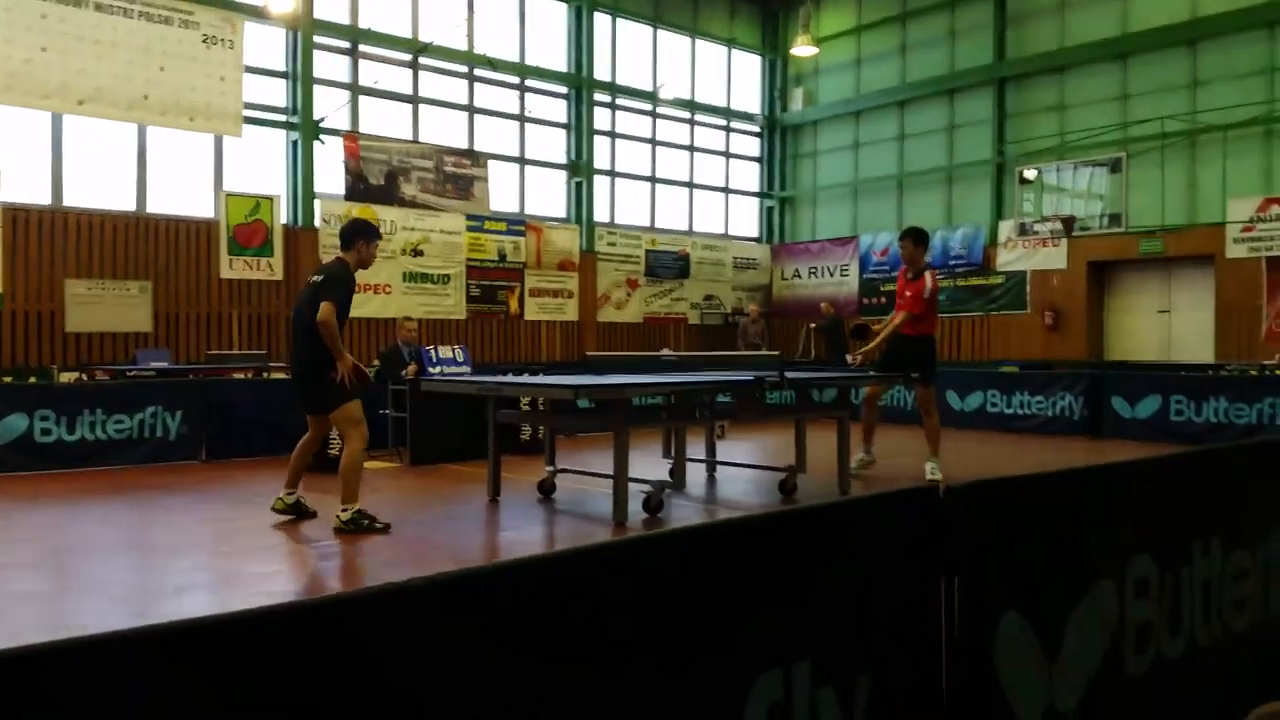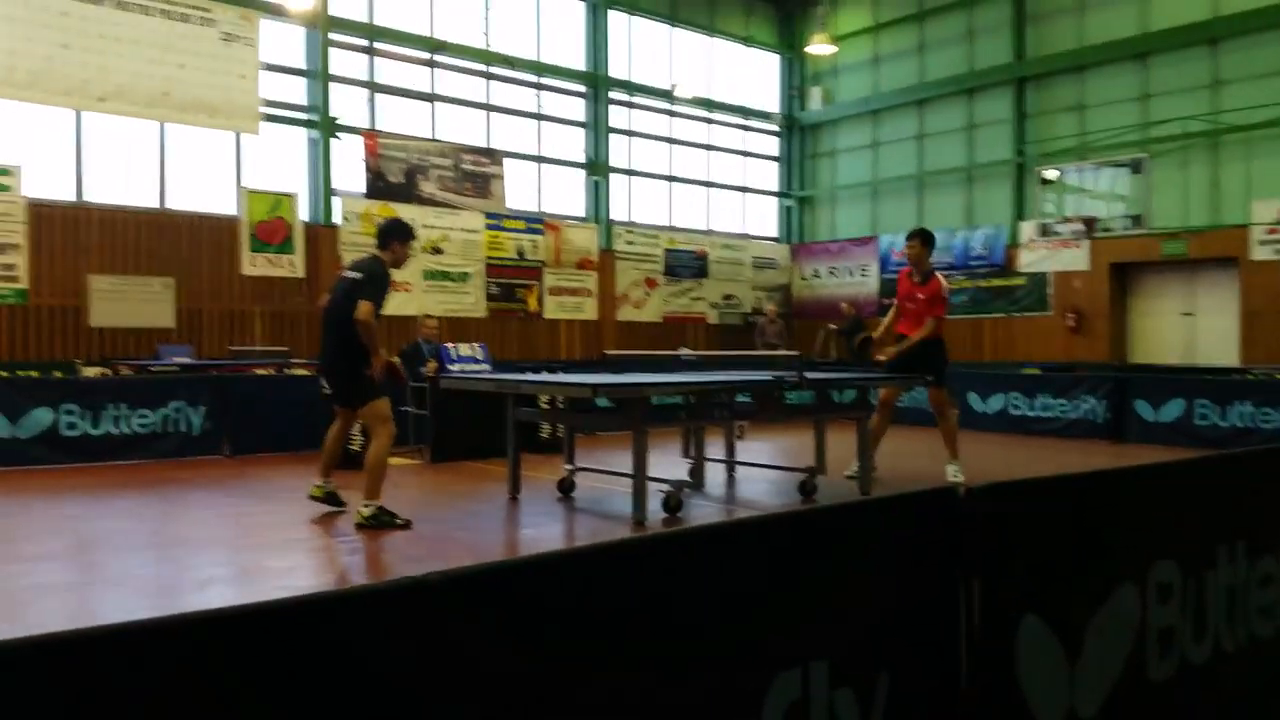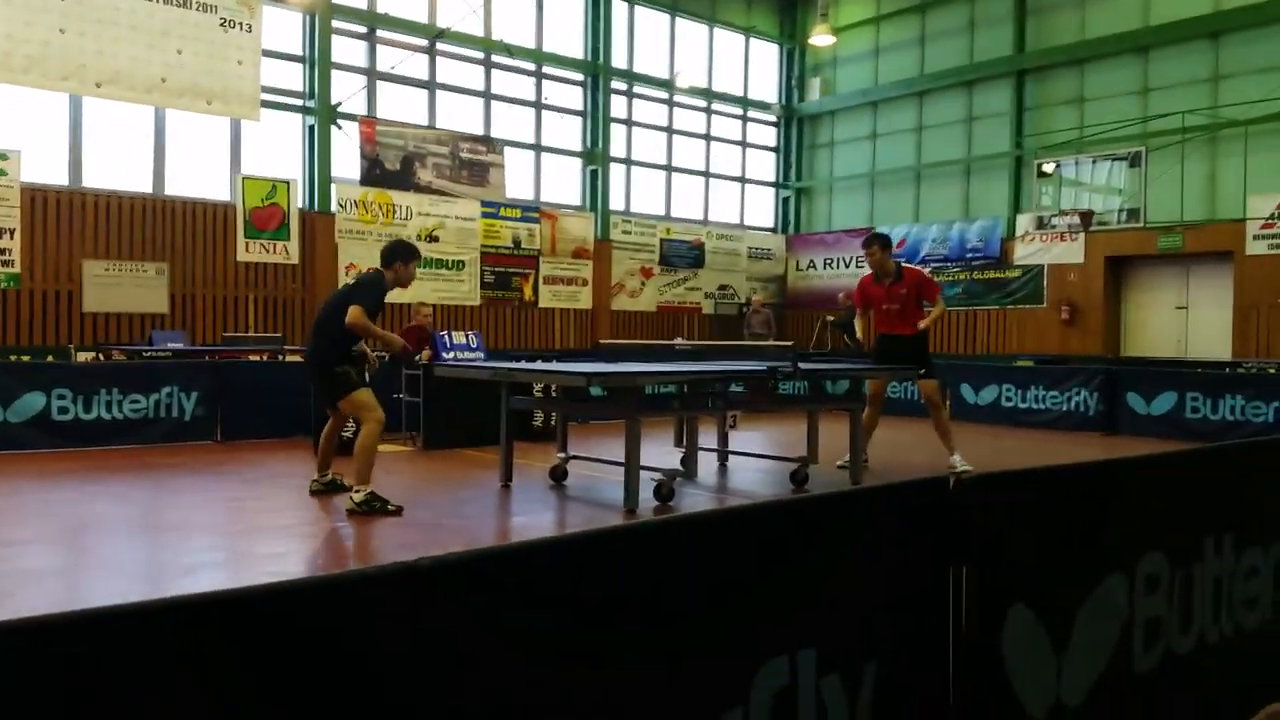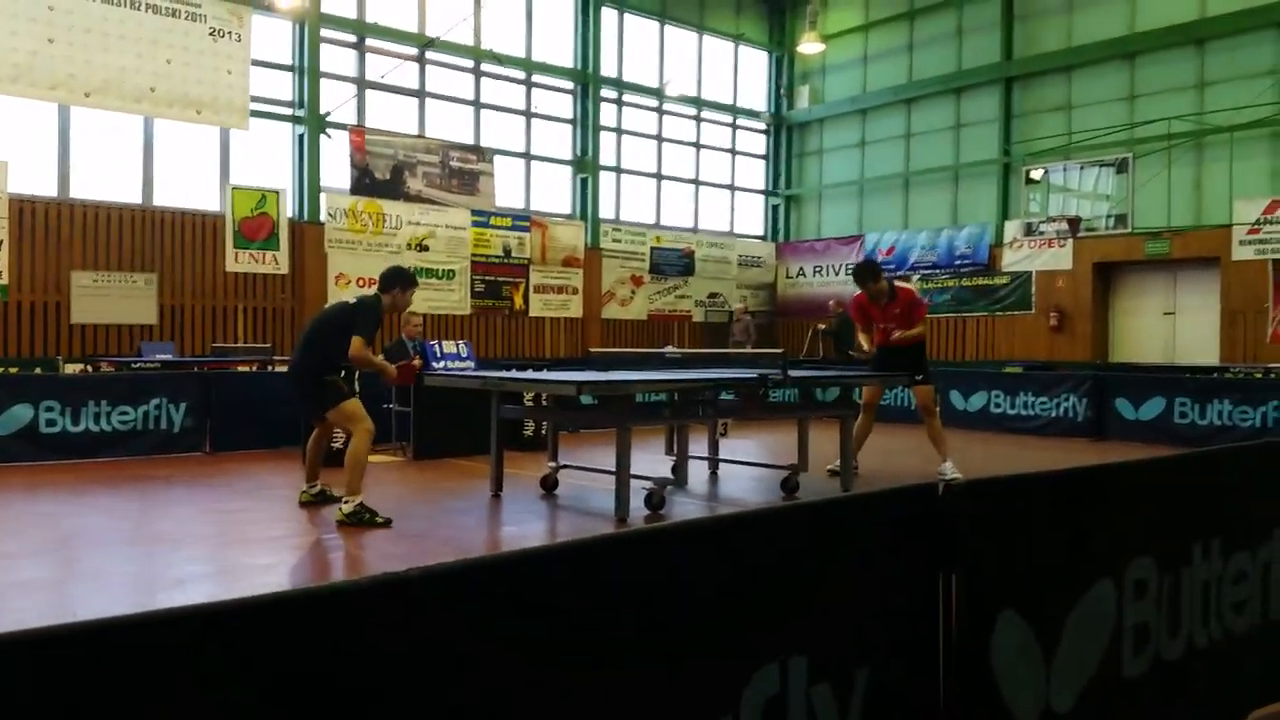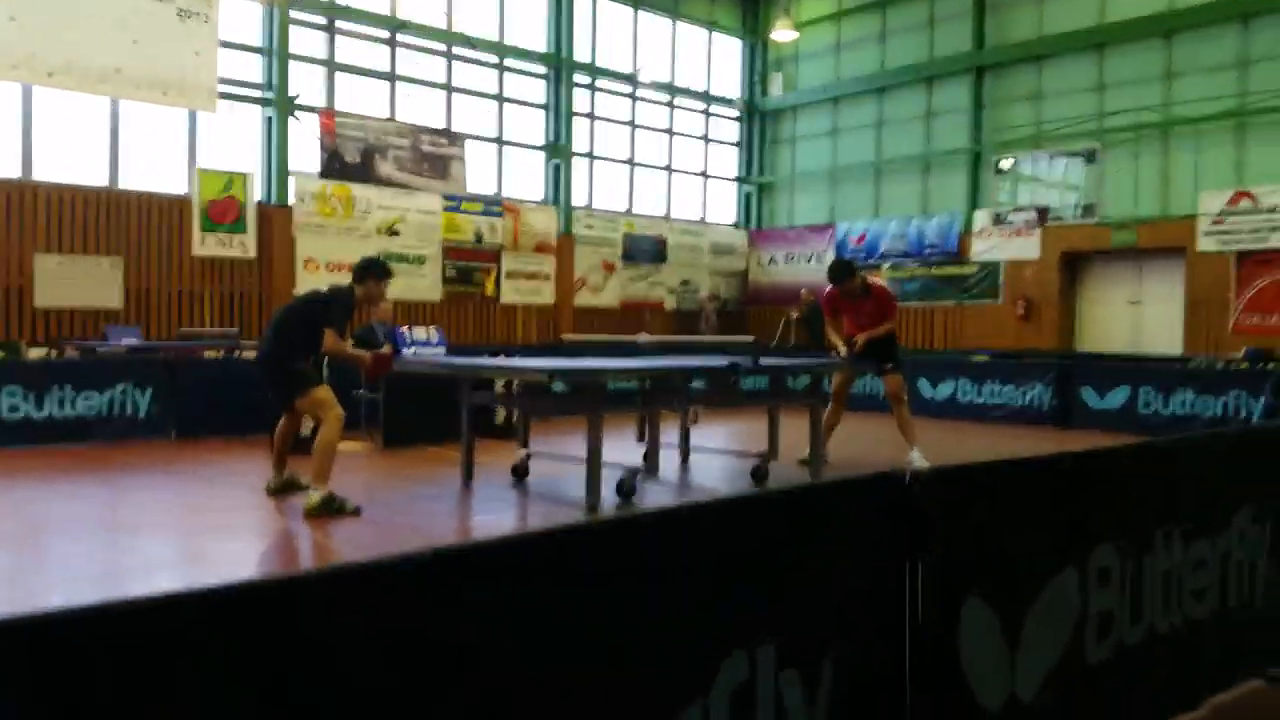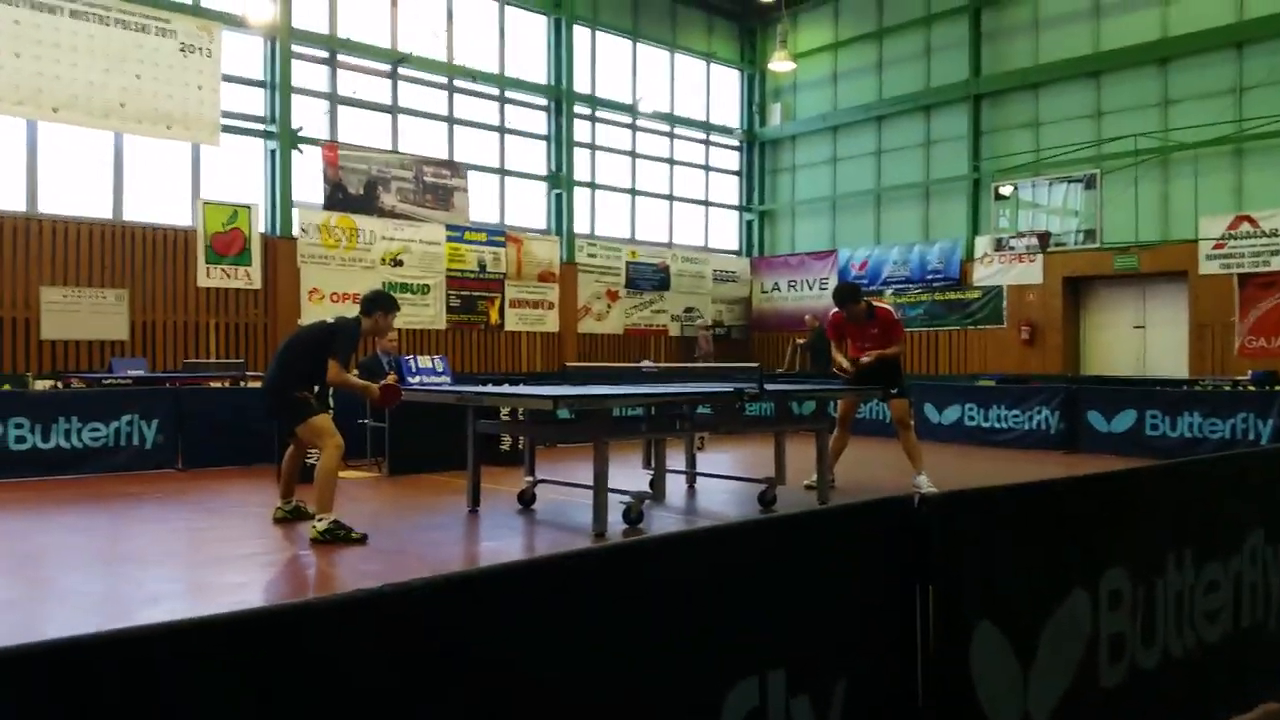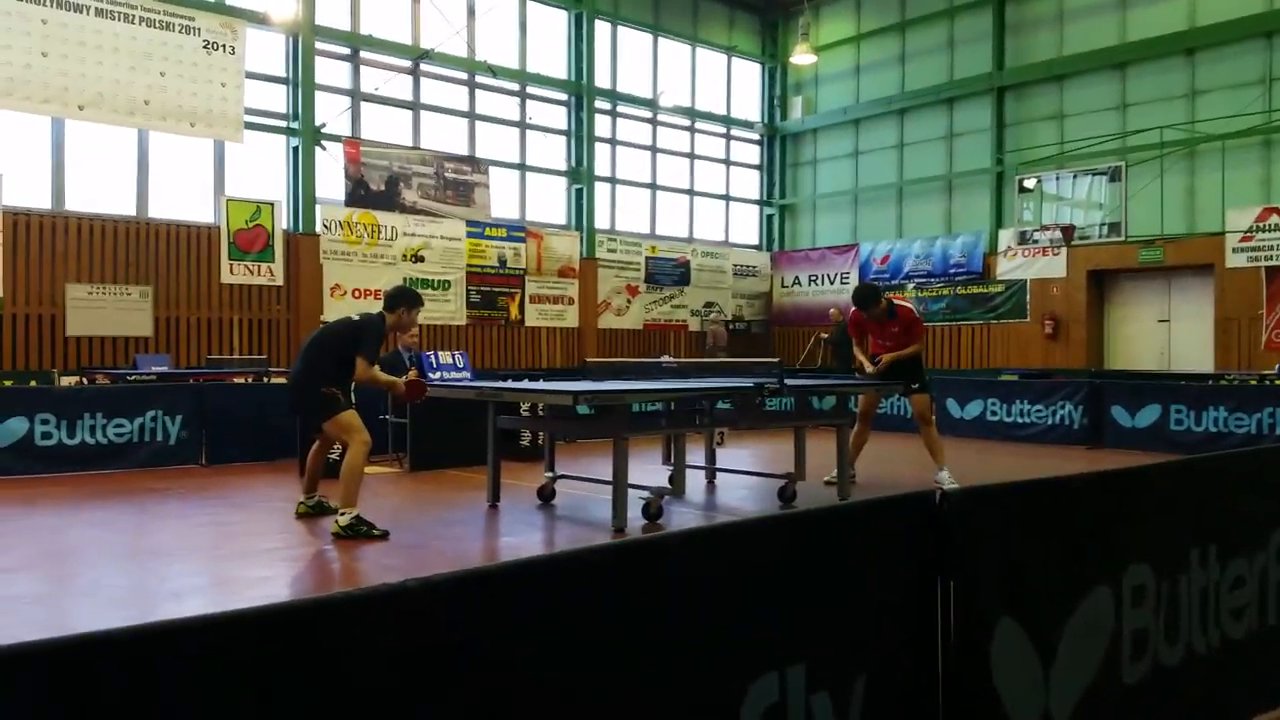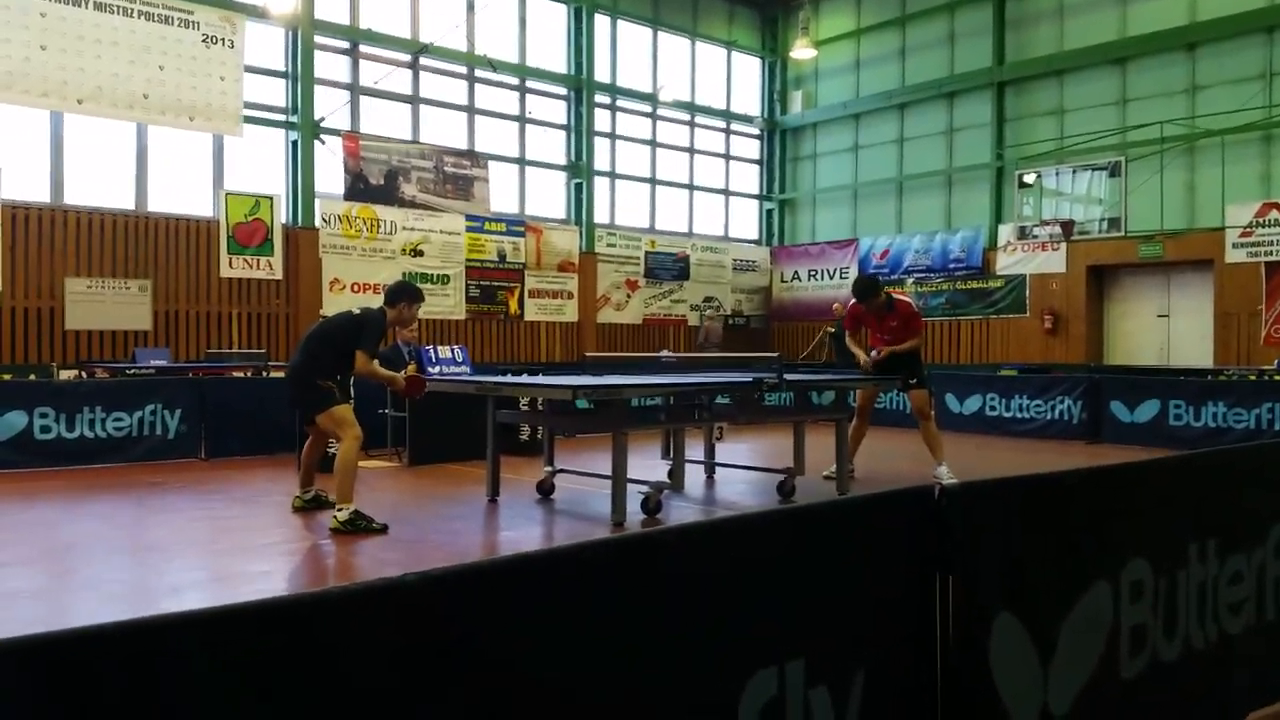
dt=0.3s
person 1, frame 1
left shoulder: (326, 271)
right shoulder: (342, 275)
left elbow: (304, 316)
right elbow: (324, 318)
right wrist: (341, 356)
left hip: (305, 365)
right hip: (321, 368)
left knee: (318, 432)
right knee: (357, 433)
left ankle: (288, 497)
right ankle: (348, 514)
person 1, frame 2
left shoulder: (355, 268)
right shoulder: (379, 273)
left elbow: (329, 305)
right elbow: (364, 316)
right wrist: (376, 353)
left hip: (333, 358)
right hip: (352, 362)
left knee: (345, 419)
right knee: (384, 430)
left ankle: (323, 485)
right ankle: (370, 509)
person 1, frame 3
left shoulder: (369, 282)
right shoulder: (373, 284)
right elbow: (353, 320)
left wrist: (363, 350)
right wrist: (387, 338)
left hip: (325, 356)
right hip: (330, 359)
left knee: (340, 416)
right knee: (373, 418)
left ankle: (323, 478)
right ankle: (361, 495)
person 1, frame 4
left shoulder: (365, 305)
right shoulder: (371, 308)
right elbow: (355, 354)
left wrist: (380, 367)
right wrist: (383, 367)
left hip: (306, 367)
right hip: (316, 370)
left knee: (325, 426)
right knee: (363, 429)
left ankle: (311, 489)
right ankle: (351, 506)
person 1, frame 5
left shoulder: (338, 295)
right shoulder: (344, 299)
left elbow: (324, 343)
right elbow: (330, 346)
left wrist: (357, 356)
right wrist: (358, 356)
left hip: (274, 354)
right hip: (286, 358)
left knee: (293, 414)
right knee: (333, 417)
left ankle: (279, 477)
right ankle: (319, 495)
person 1, frame 6
left shoulder: (344, 326)
right shoulder: (349, 331)
left elbow: (331, 374)
right elbow: (334, 377)
left wrist: (365, 387)
right wrist: (364, 387)
left hip: (281, 384)
right hip: (289, 387)
left knee: (301, 442)
right knee: (332, 445)
left ankle: (286, 506)
right ankle: (324, 524)
person 1, frame 7
left shoulder: (369, 323)
right shoulder: (374, 327)
left elbow: (360, 369)
right elbow: (362, 374)
left wrist: (391, 382)
right wrist: (391, 382)
left hip: (304, 380)
right hip: (315, 384)
left knee: (326, 439)
right knee: (359, 441)
left ankle: (309, 501)
right ankle: (346, 519)
person 1, frame 8
left shoulder: (369, 317)
right shoulder: (375, 322)
left elbow: (360, 362)
right elbow: (362, 368)
left wrist: (390, 377)
right wrist: (391, 377)
left hip: (303, 373)
right hip: (312, 377)
left knee: (321, 433)
right knee: (351, 436)
left ankle: (306, 495)
right ankle: (344, 514)
person 2, frame 1
left shoulder: (926, 282)
right shoulder: (903, 272)
left elbow: (904, 320)
left wrist: (870, 348)
right wrist: (881, 328)
left hip: (919, 344)
right hip: (895, 341)
left knee: (925, 405)
right knee: (869, 396)
left ankle: (933, 462)
right ankle: (866, 452)
person 2, frame 2
left shoulder: (938, 285)
right shoulder: (904, 275)
left elbow: (930, 328)
left wrist: (899, 349)
right wrist: (879, 332)
left hip: (928, 348)
right hip: (902, 345)
left knee: (941, 407)
right knee: (884, 403)
left ankle: (953, 463)
person 2, frame 3
left shoulder: (917, 276)
right shoulder: (865, 284)
left elbow: (938, 304)
right elbow: (860, 315)
left wrist: (929, 320)
right wrist: (860, 333)
left hip: (914, 342)
right hip: (884, 342)
left knee: (933, 401)
right knee: (873, 398)
left ankle: (954, 456)
right ankle: (860, 453)
person 2, frame 4
left shoulder: (908, 293)
right shoulder: (859, 301)
left elbow: (921, 328)
right elbow: (863, 331)
left wrist: (904, 334)
right wrist: (866, 345)
left hip: (912, 351)
right hip: (883, 351)
left knee: (927, 407)
right knee: (867, 406)
left ankle: (946, 463)
right ankle: (850, 459)
person 2, frame 5
left shoulder: (881, 289)
right shoulder: (831, 294)
left elbow: (891, 324)
right elbow: (830, 326)
left wrist: (867, 337)
right wrist: (839, 344)
left hip: (882, 342)
right hip: (852, 342)
left knee: (896, 396)
right knee: (837, 394)
left ankle: (914, 452)
person 2, frame 6
left shoulder: (886, 313)
right shoulder: (836, 317)
left elbow: (899, 347)
right elbow: (835, 348)
left wrist: (878, 354)
right wrist: (843, 361)
left hip: (887, 366)
right hip: (857, 367)
left knee: (903, 422)
right knee: (842, 420)
left ankle: (920, 476)
person 2, frame 7
left shoulder: (907, 311)
right shoulder: (857, 315)
left elbow: (920, 345)
right elbow: (857, 345)
left wrist: (893, 356)
right wrist: (865, 362)
left hip: (908, 362)
right hip: (879, 362)
left knee: (924, 417)
right knee: (863, 415)
left ankle: (942, 472)
right ankle: (847, 468)
person 2, frame 8
left shoulder: (905, 305)
right shoulder: (855, 308)
left elbow: (918, 340)
right elbow: (849, 338)
left wrist: (891, 350)
right wrist: (860, 354)
left hip: (906, 356)
right hip: (877, 356)
left knee: (923, 412)
right knee: (861, 410)
left ankle: (941, 467)
right ankle: (846, 464)
